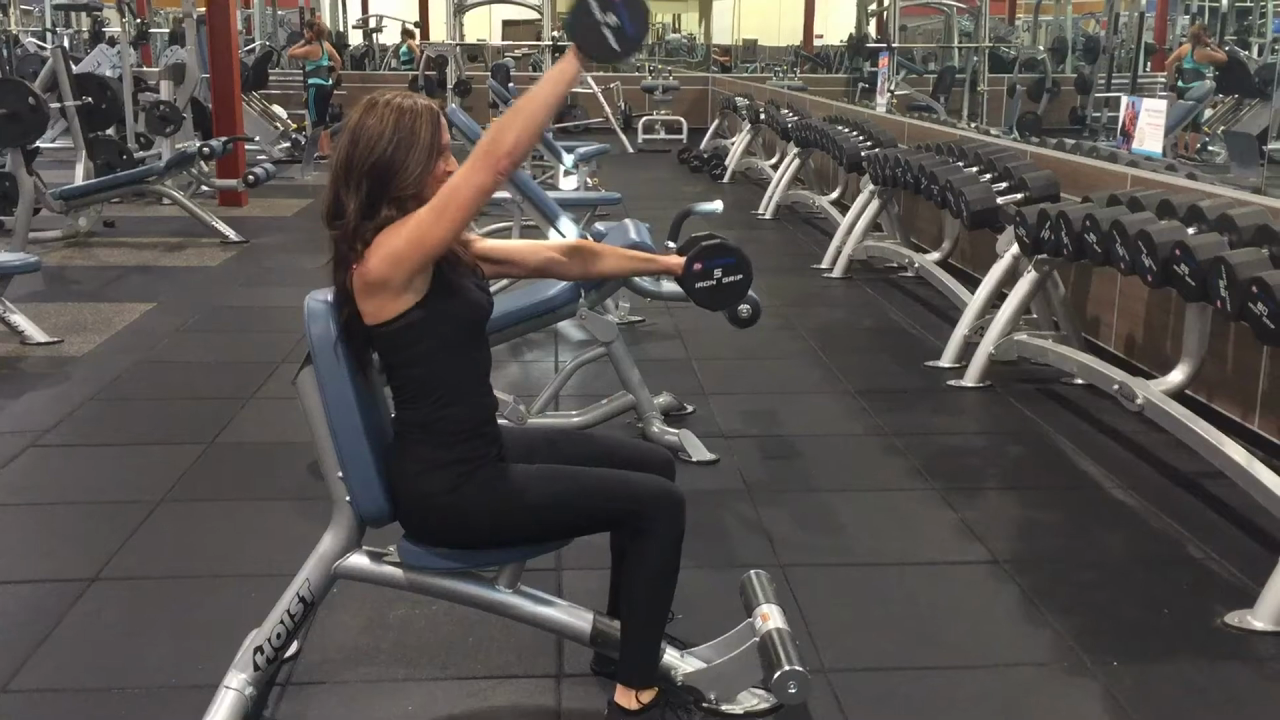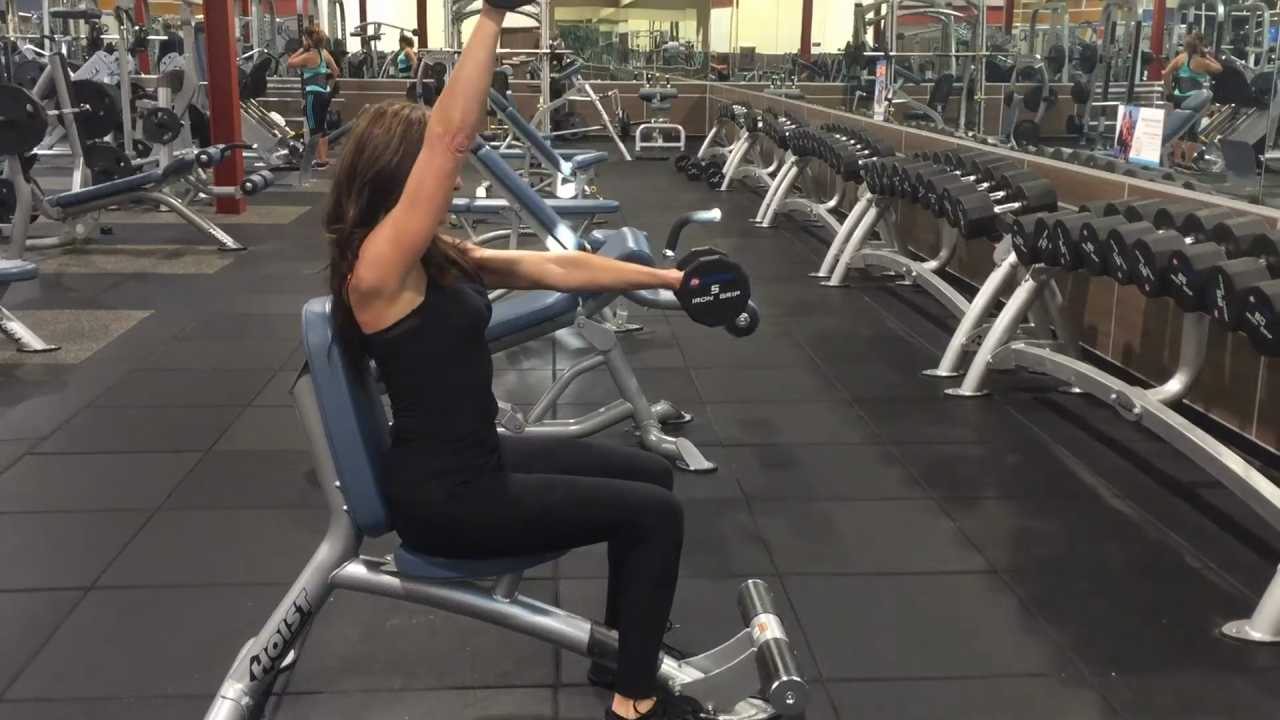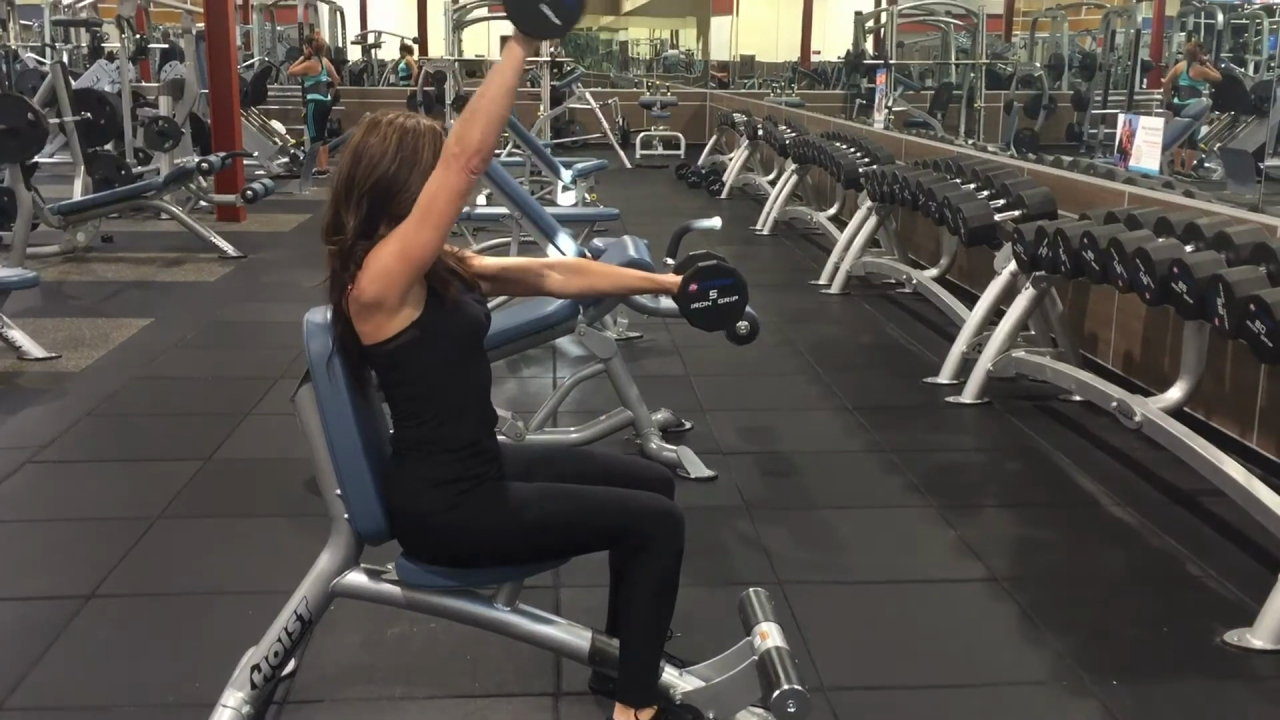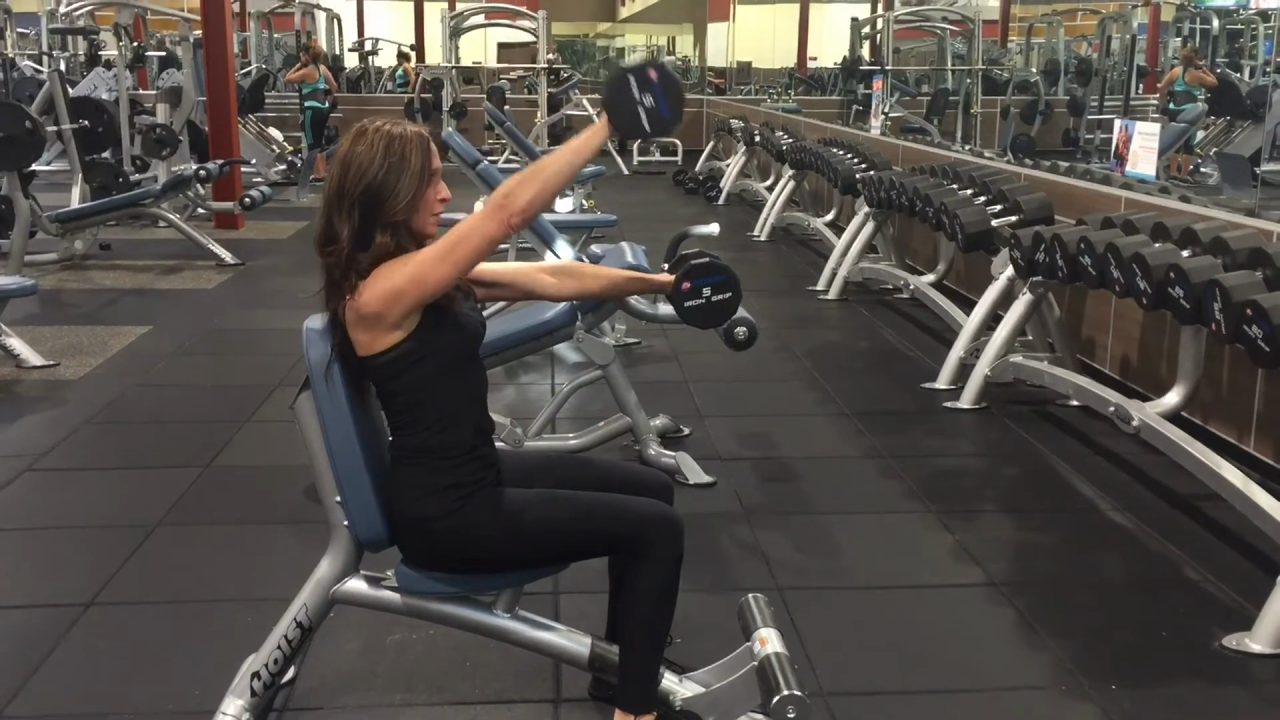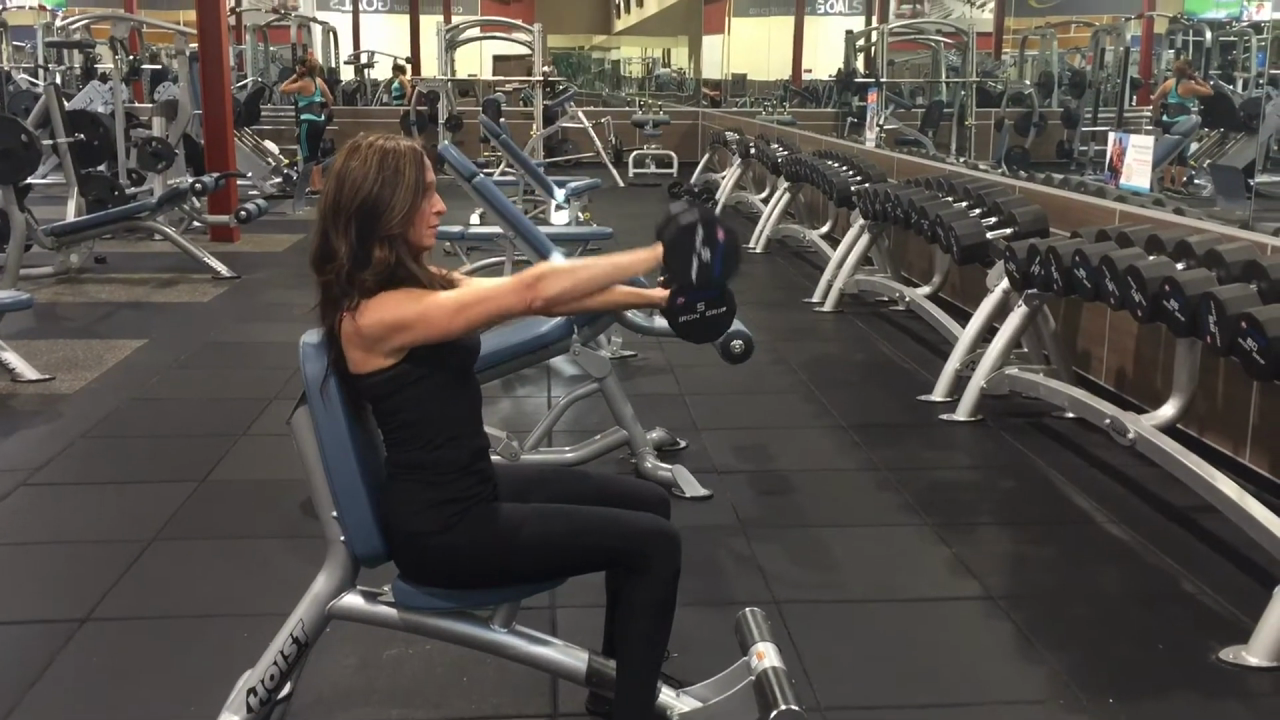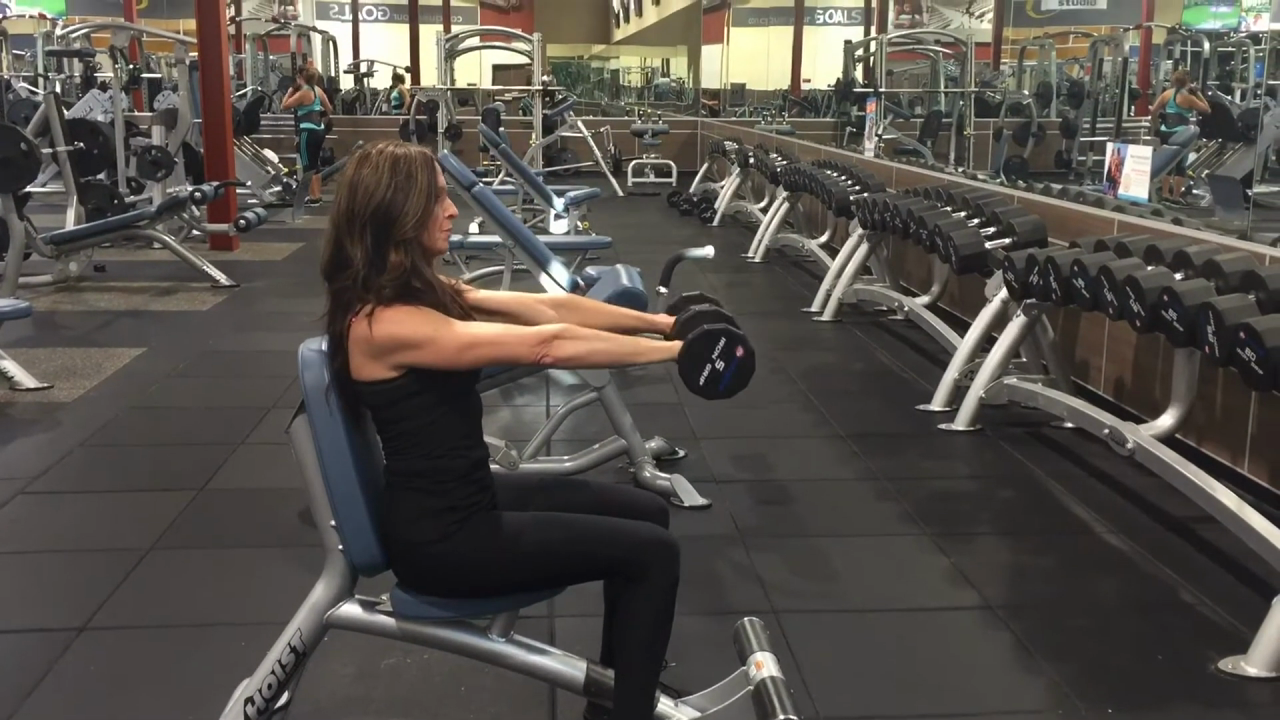
dt=0.4s
person 1, frame 1
left shoulder: (434, 251)
right shoulder: (386, 259)
left elbow: (557, 256)
right elbow: (496, 161)
left wrist: (667, 264)
right wrist: (576, 60)
left hip: (476, 451)
right hip: (447, 488)
left knee: (653, 465)
right knee: (657, 504)
left ankle: (628, 639)
person 1, frame 2
left shoulder: (435, 260)
right shoulder: (380, 268)
left elbow: (557, 267)
right elbow: (451, 140)
left wrist: (668, 279)
left hip: (475, 459)
right hip: (444, 496)
left knee: (651, 475)
right knee: (655, 513)
left ankle: (622, 647)
person 1, frame 3
left shoulder: (434, 269)
right shoulder: (380, 279)
left elbow: (557, 273)
right elbow: (466, 160)
left wrist: (666, 282)
right wrist: (519, 47)
left hip: (475, 468)
right hip: (444, 506)
left knee: (652, 483)
right knee: (658, 523)
left ankle: (622, 656)
person 1, frame 4
left shoulder: (419, 278)
right shoulder: (378, 291)
left elbow: (551, 277)
right elbow: (507, 211)
left wrist: (659, 282)
right wrist: (604, 128)
left hip: (474, 474)
right hip: (443, 512)
left knee: (652, 489)
right knee: (656, 529)
left ankle: (622, 664)
person 1, frame 5
left shoulder: (413, 283)
right shoulder: (375, 314)
left elbow: (529, 293)
right elbow: (531, 291)
left wrist: (653, 295)
right wrist: (658, 252)
left hip: (469, 487)
right hip: (440, 527)
left knee: (648, 504)
right knee: (653, 542)
person 1, frame 6
left shoulder: (419, 292)
right shoulder: (383, 323)
left elbow: (546, 308)
right elbow: (545, 345)
left wrist: (658, 321)
right wrist: (670, 350)
left hip: (469, 497)
right hip: (440, 536)
left knee: (646, 513)
right knee: (652, 552)
